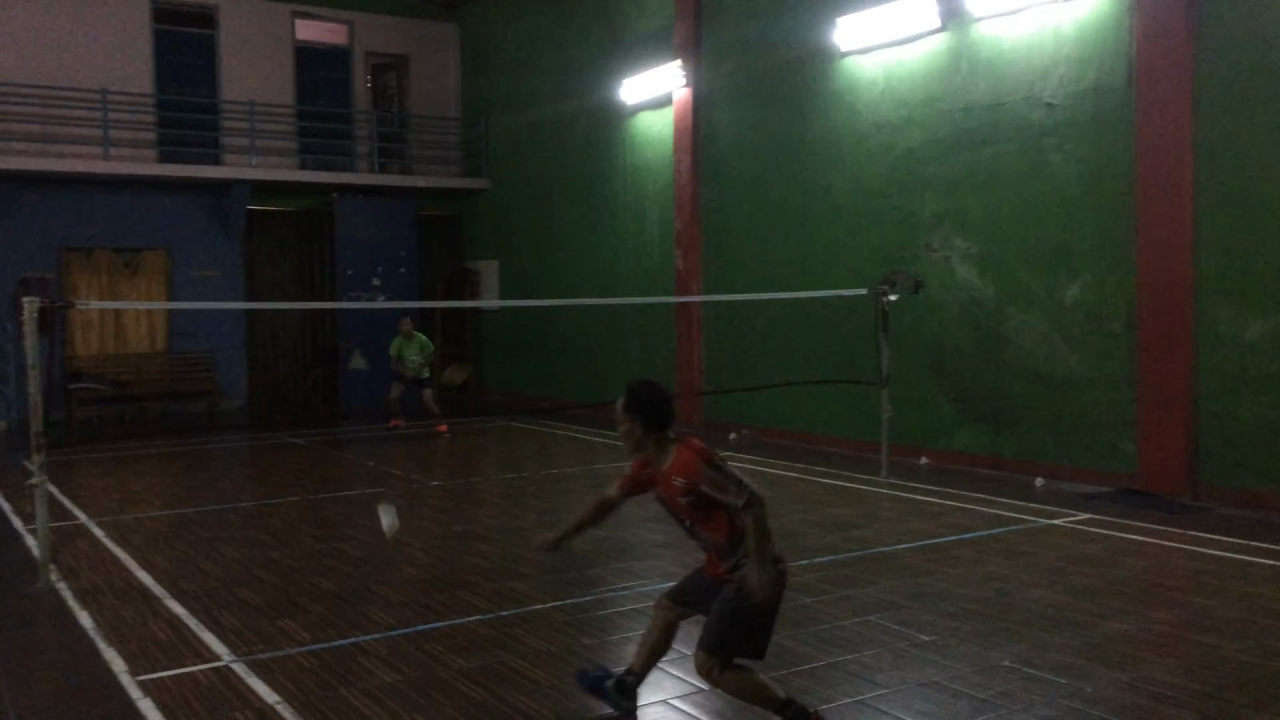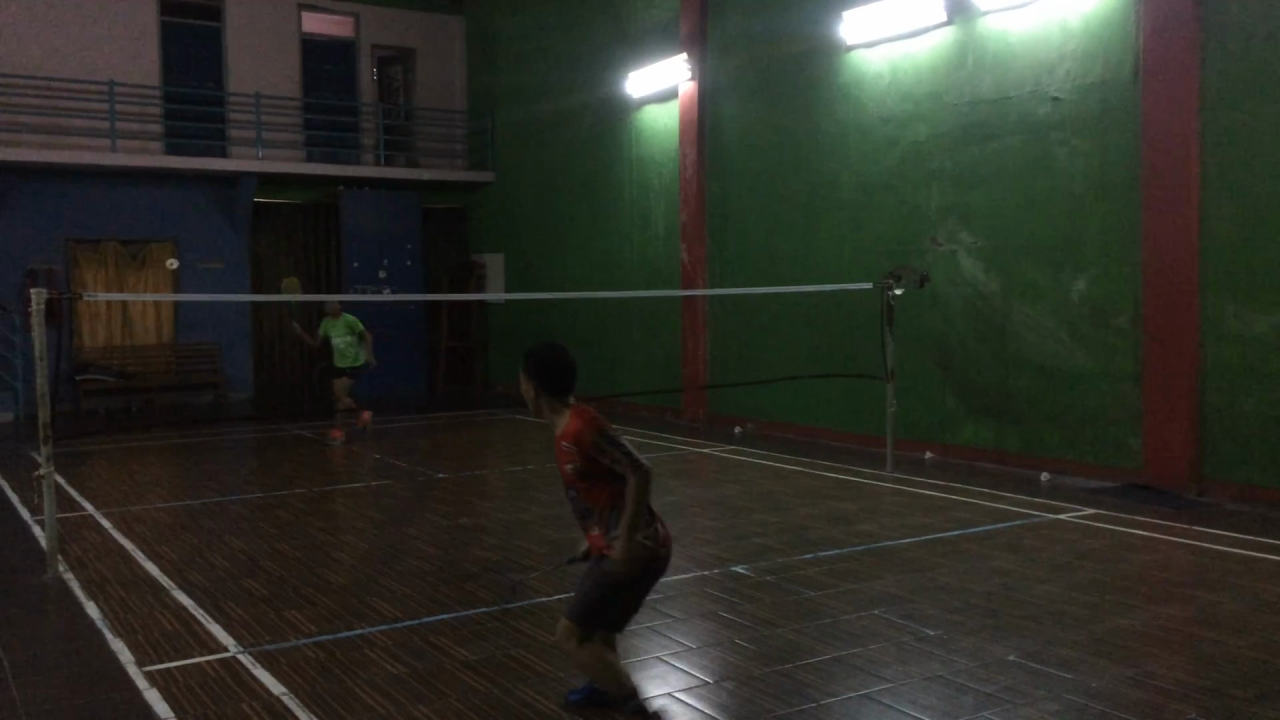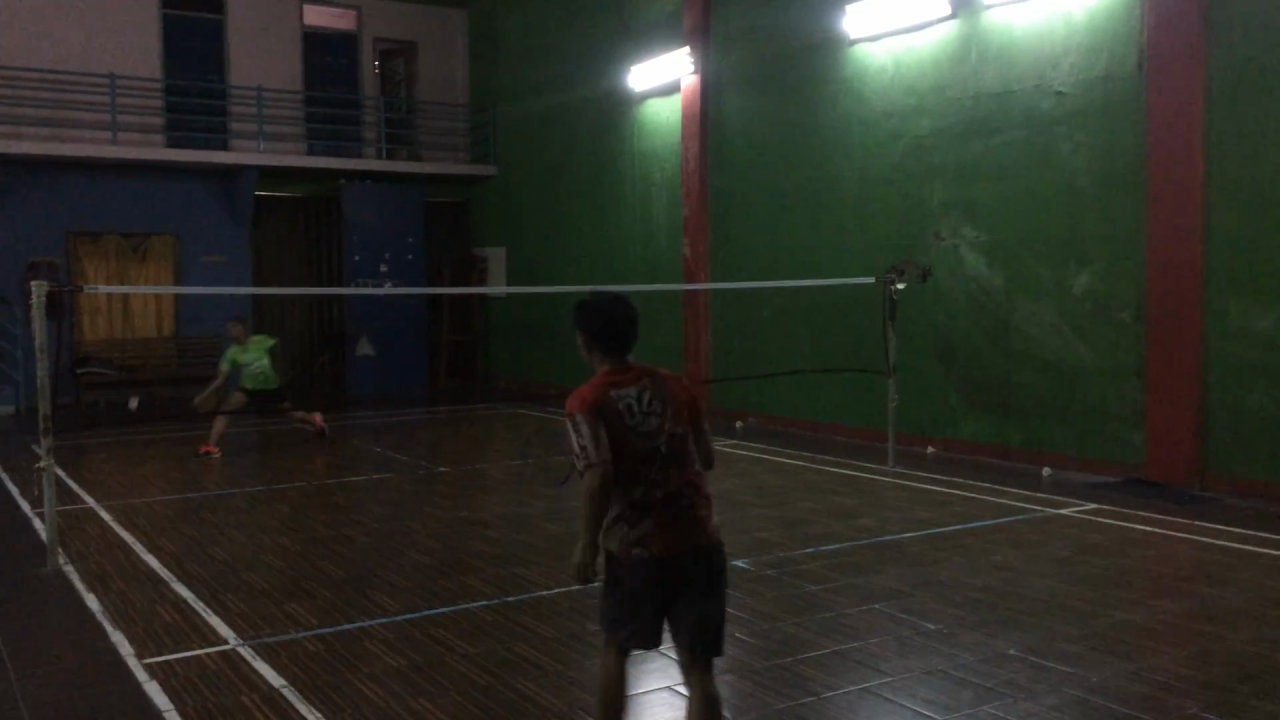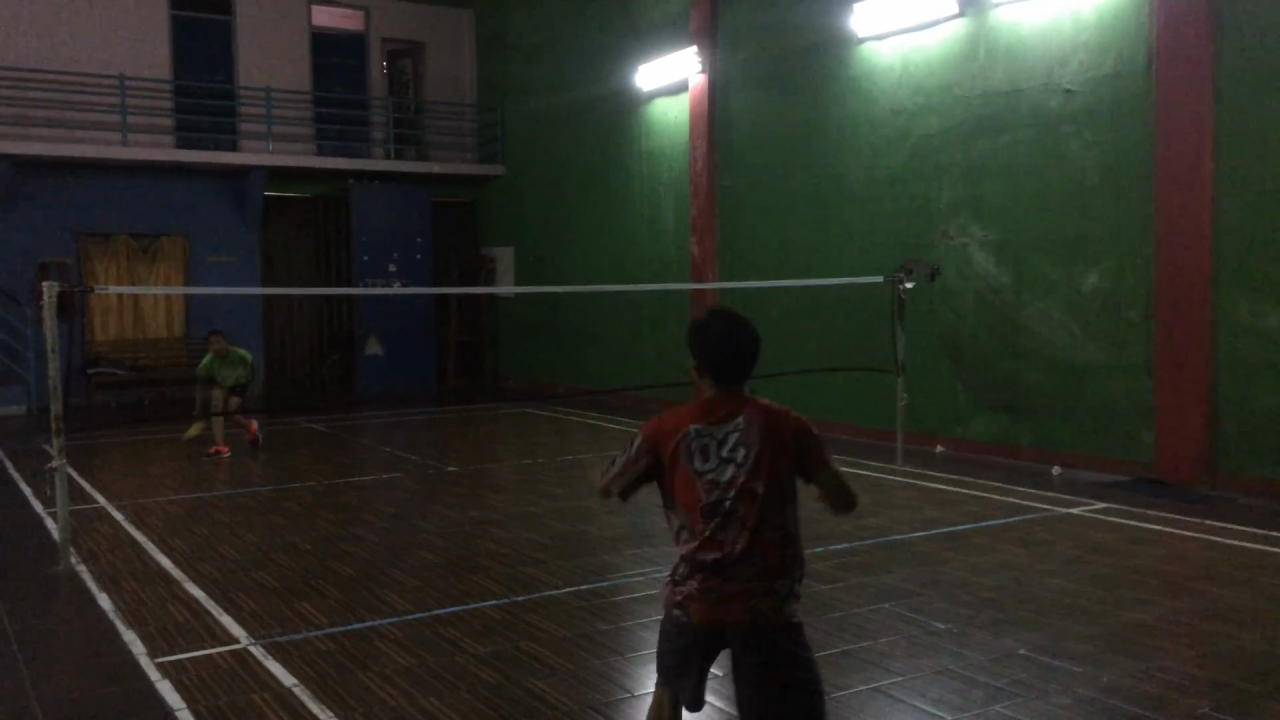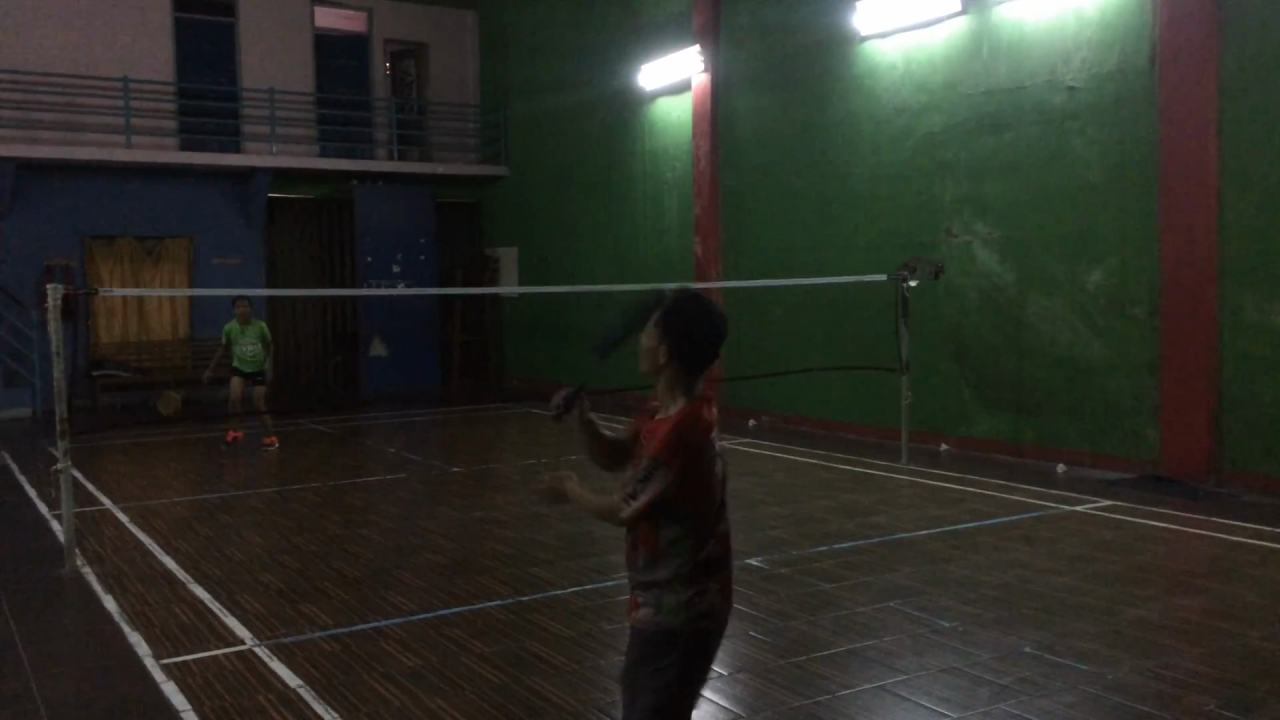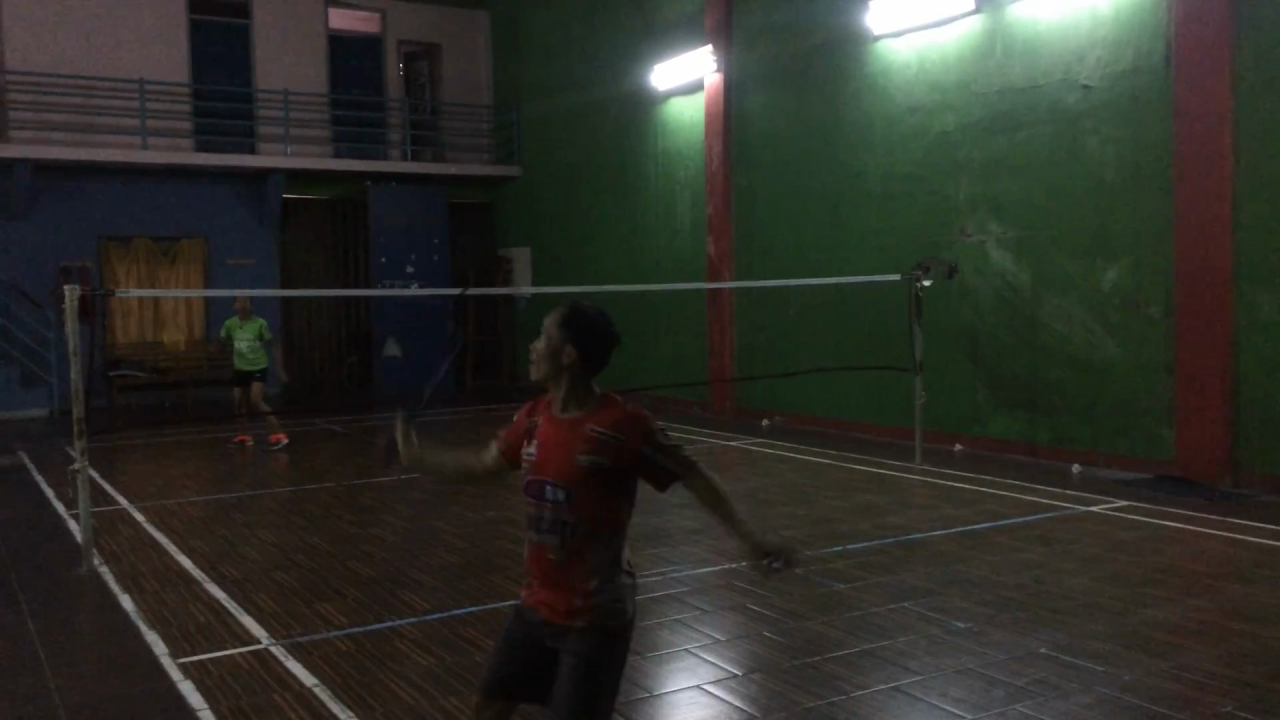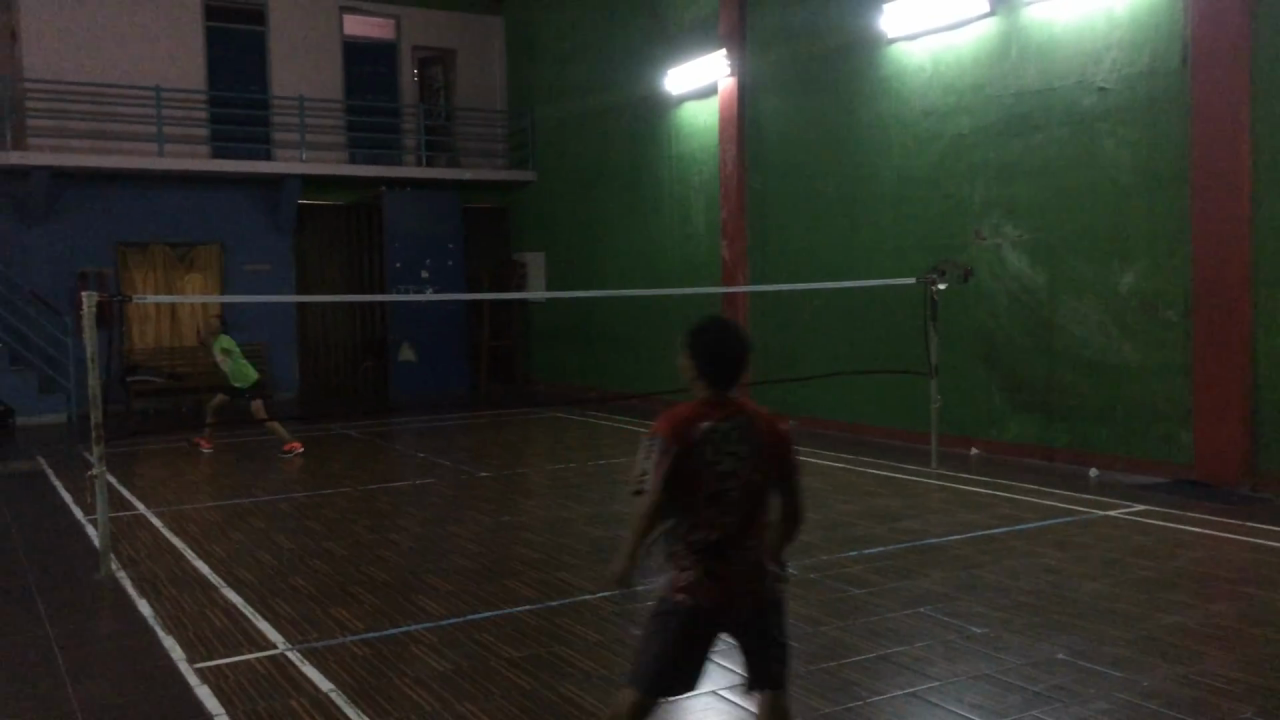
dt=0.5s
person 1, frame 1
left shoulder: (693, 461)
right shoulder: (648, 466)
left elbow: (751, 503)
right elbow: (609, 500)
left wrist: (760, 564)
right wrist: (566, 533)
left hip: (750, 573)
right hip: (723, 567)
left knee: (712, 665)
right knee: (665, 611)
right ankle: (624, 689)
person 1, frame 2
left shoulder: (581, 430)
right shoulder: (570, 430)
left elbow: (639, 473)
left wrist: (628, 539)
right wrist: (597, 542)
left hip: (637, 550)
right hip: (615, 545)
left knee: (571, 634)
right knee: (591, 622)
left ankle: (636, 713)
right ankle: (607, 686)
person 1, frame 3
left shoulder: (585, 402)
right shoulder: (676, 387)
left elbow: (598, 476)
right elbow: (706, 459)
left wrist: (587, 542)
left hip: (636, 547)
right hip: (698, 540)
left knee: (613, 653)
right knee: (698, 667)
person 1, frame 4
left shoulder: (666, 430)
right shoulder: (787, 427)
left elbow: (609, 487)
right elbow: (844, 500)
left wrist: (602, 472)
left hip: (691, 598)
right hip: (765, 605)
person 1, frame 5
left shoulder: (677, 432)
right shoulder: (678, 411)
left elbow: (625, 514)
right elbow: (613, 458)
left wrist: (571, 490)
right wrist: (582, 417)
left hip: (675, 609)
right hip: (678, 599)
person 1, frame 6
left shoulder: (621, 426)
right shoulder: (533, 419)
left elbow: (693, 478)
right elbow: (485, 463)
left wrist: (747, 538)
right wrist: (418, 456)
left hip: (597, 613)
right hip: (540, 604)
person 1, frame 7
left shoulder: (673, 426)
right shoulder: (769, 430)
left elbow: (654, 504)
right elbow: (793, 512)
left wrist: (627, 556)
left hip: (691, 585)
right hip: (756, 583)
